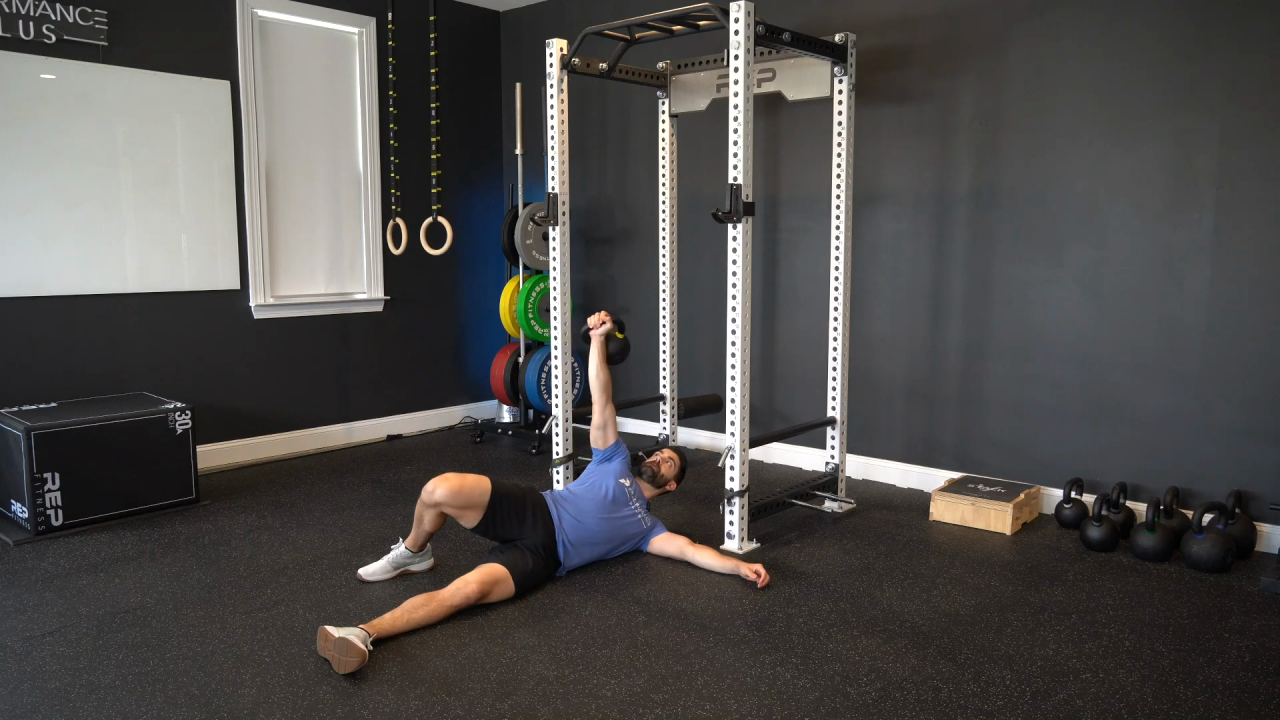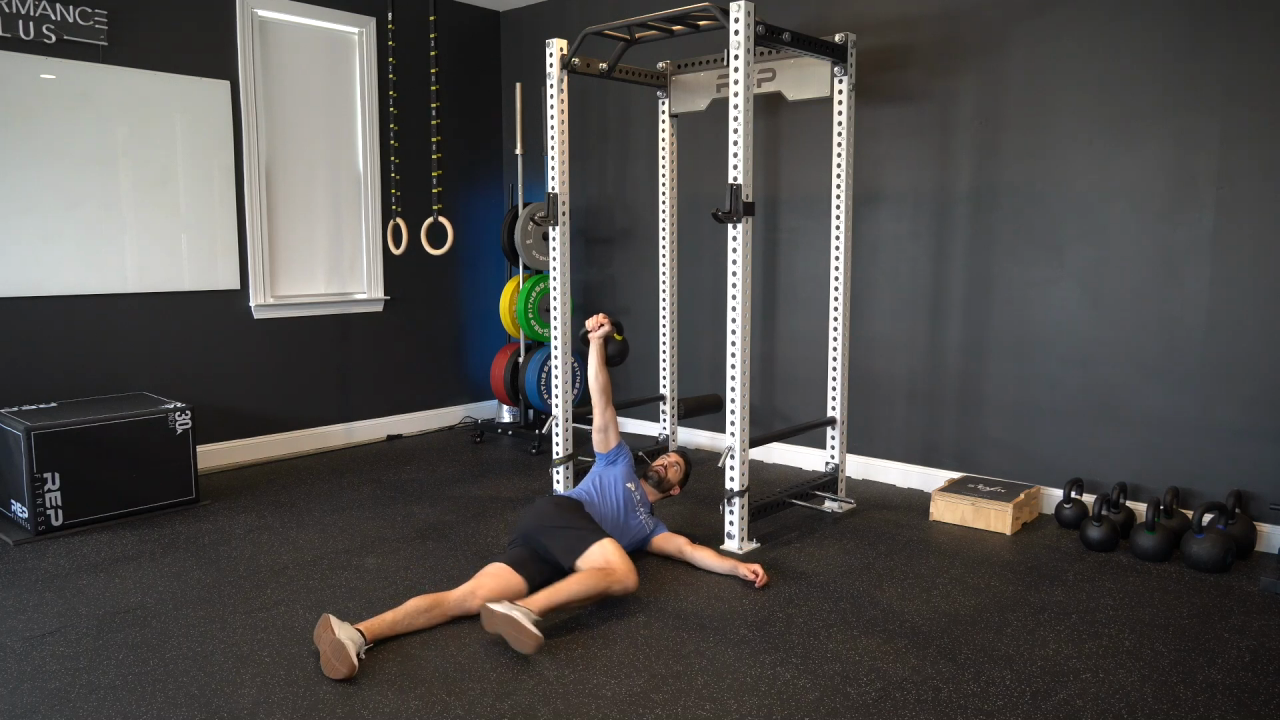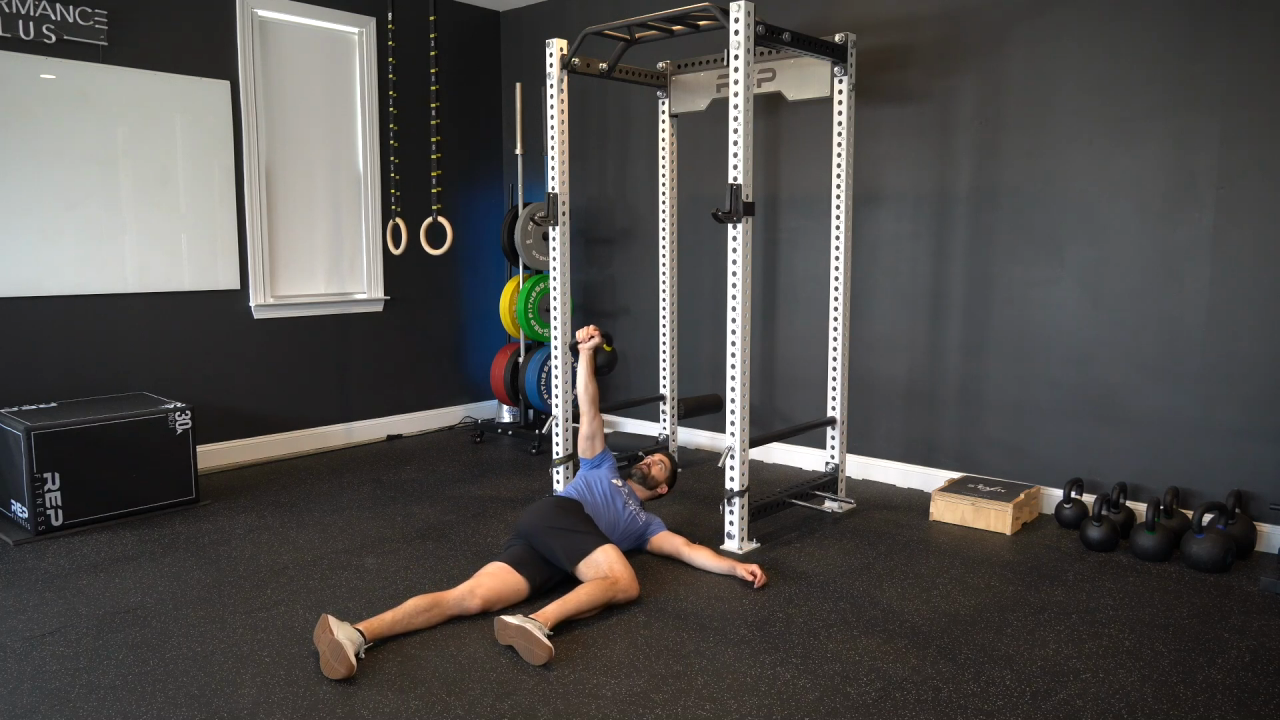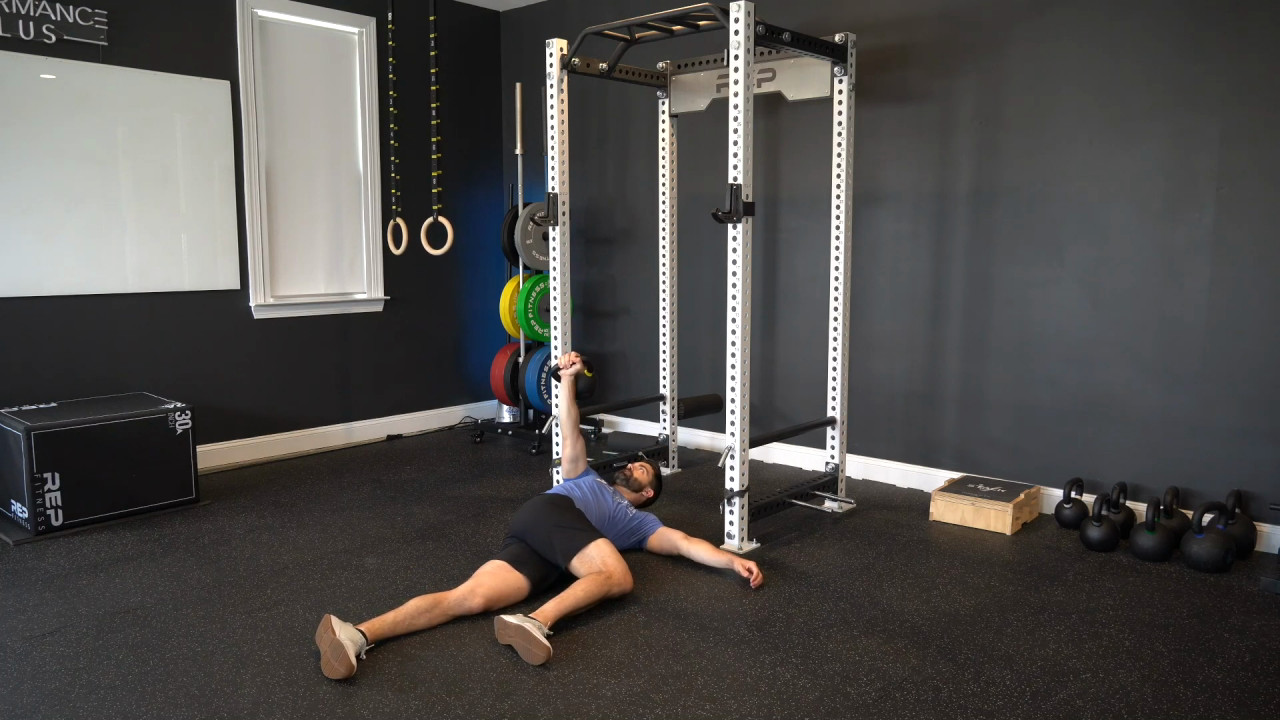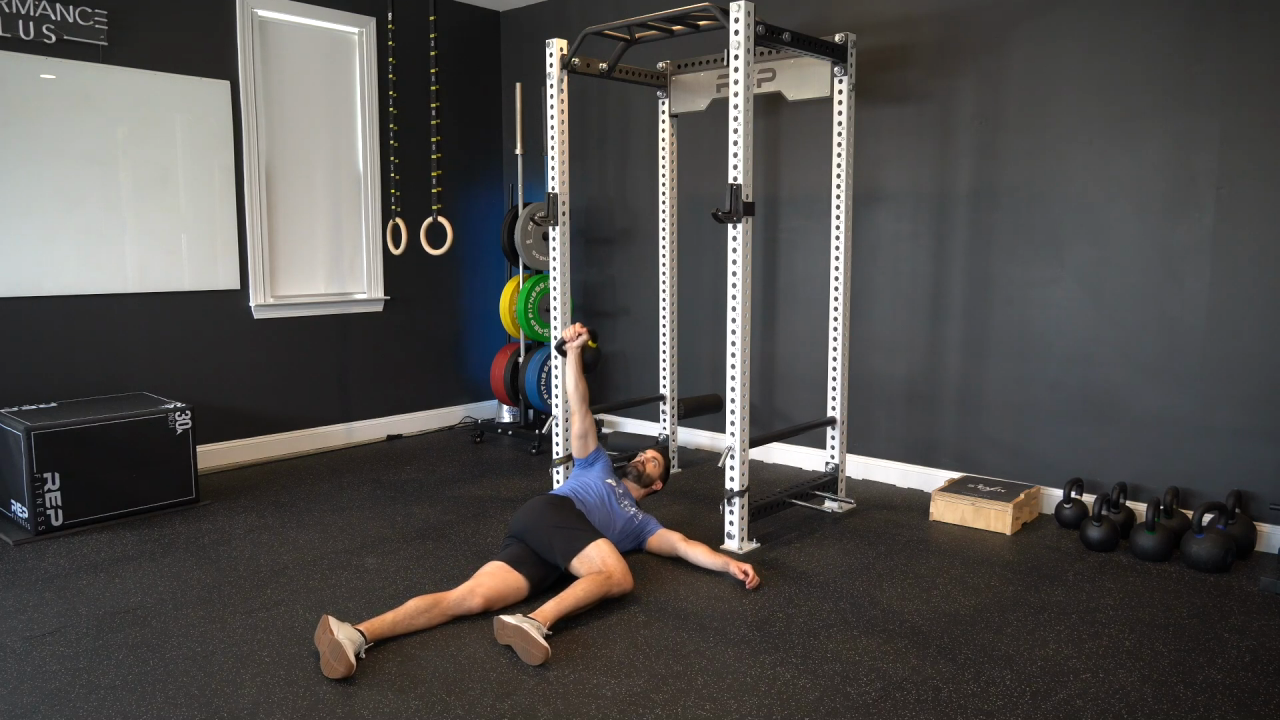
dt=1s
person 1, frame 1
left shoulder: (646, 526)
right shoulder: (616, 461)
left elbow: (690, 550)
right elbow: (601, 404)
left wrist: (742, 566)
right wrist: (597, 338)
left hip: (540, 555)
right hip: (531, 511)
left knee: (467, 591)
right knee: (441, 491)
left ankle: (365, 633)
right ankle: (414, 552)
person 1, frame 2
left shoulder: (649, 526)
right shoulder: (619, 462)
left elbow: (688, 550)
right elbow: (602, 405)
left wrist: (739, 567)
right wrist: (596, 341)
left hip: (552, 554)
right hip: (556, 516)
left knee: (465, 597)
person 1, frame 3
left shoulder: (646, 523)
right shoulder: (602, 466)
left elbow: (686, 550)
right elbow: (588, 413)
left wrist: (737, 567)
right wrist: (587, 353)
left hip: (554, 559)
right hip: (554, 515)
person 1, frame 4
left shoulder: (640, 522)
right shoulder: (586, 478)
left elbow: (684, 543)
right elbow: (571, 436)
left wrist: (734, 561)
right wrist: (568, 378)
left hip: (550, 556)
right hip: (548, 512)
person 1, frame 5
left shoulder: (641, 523)
right shoulder: (597, 466)
left elbow: (683, 545)
right elbow: (579, 416)
left wrist: (730, 563)
right wrist: (573, 352)
left hip: (550, 556)
right hip: (548, 514)
